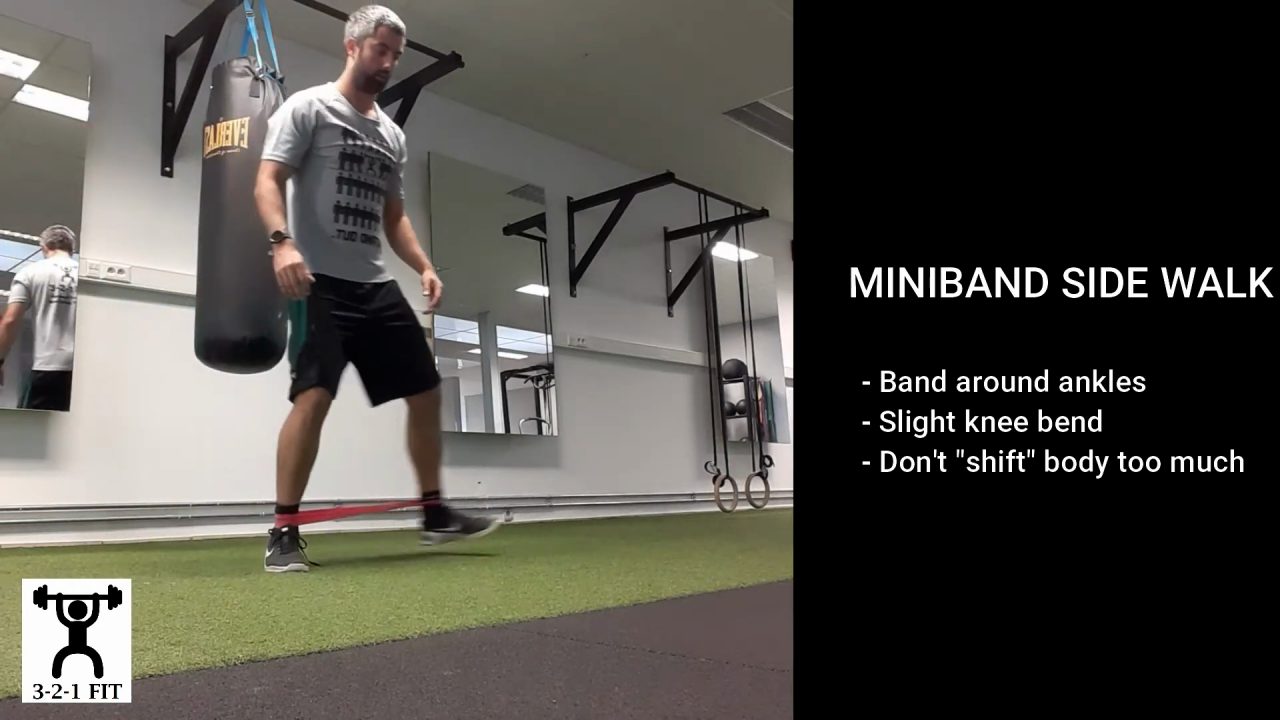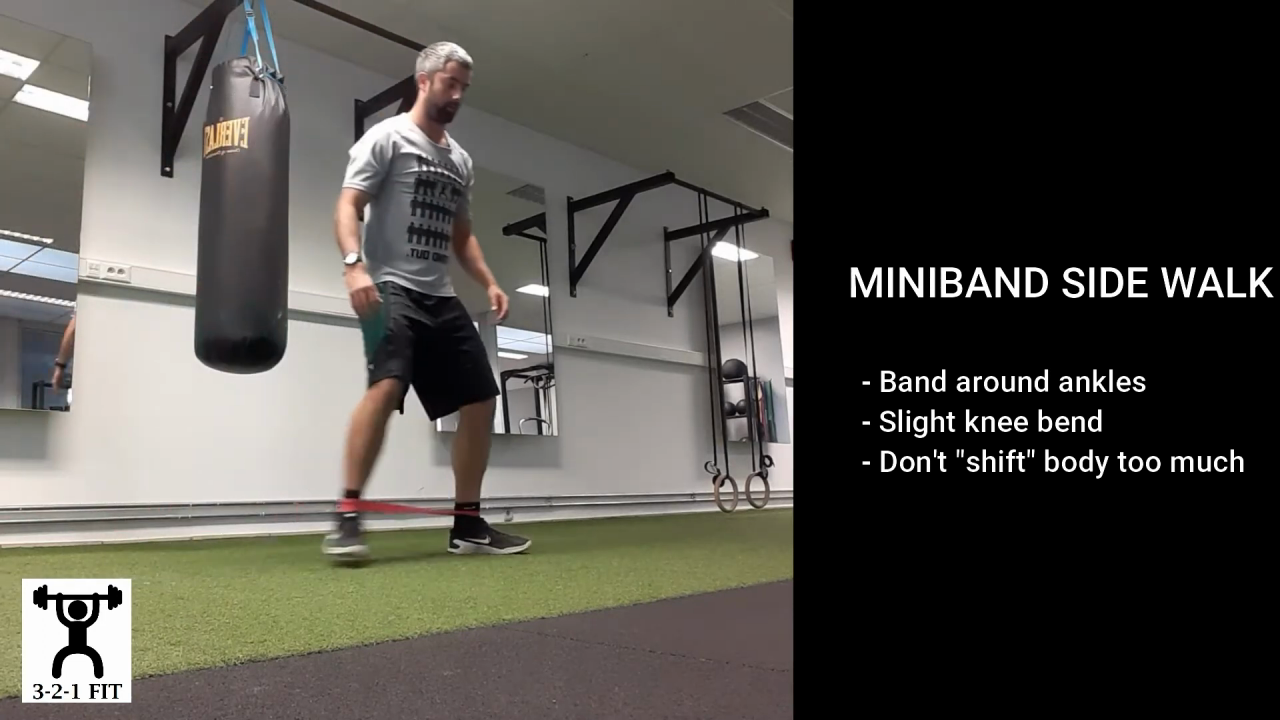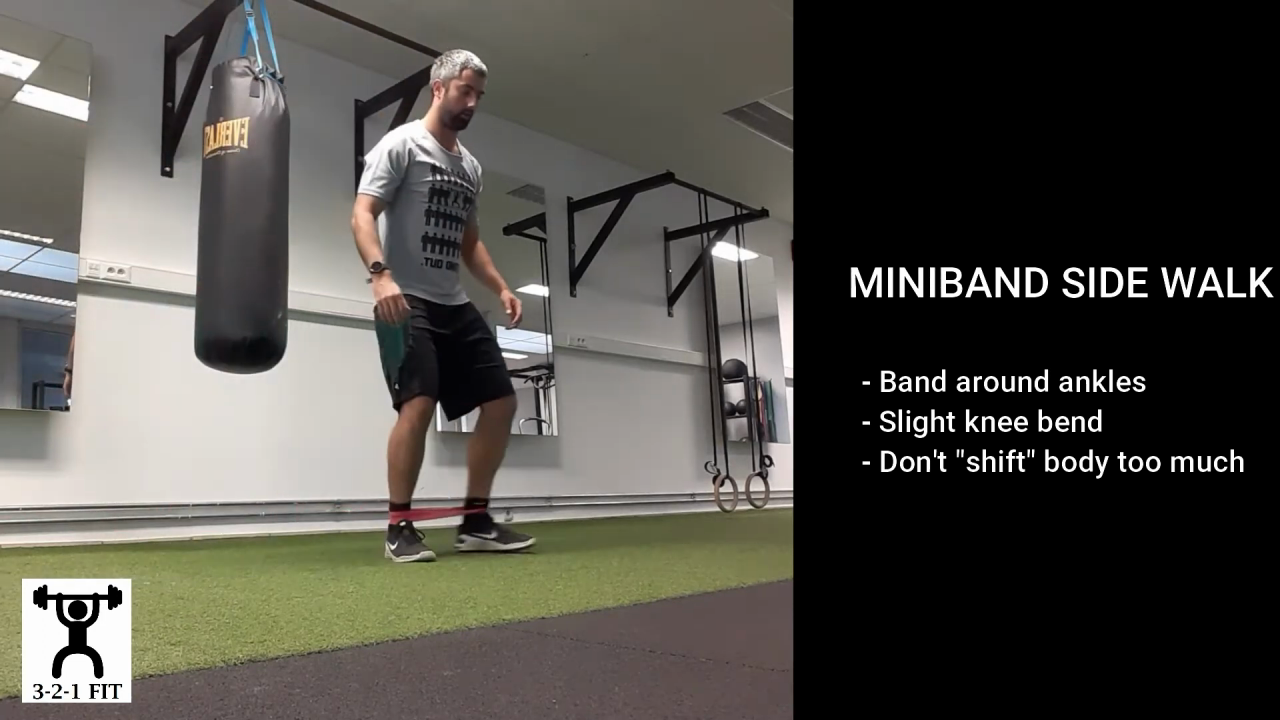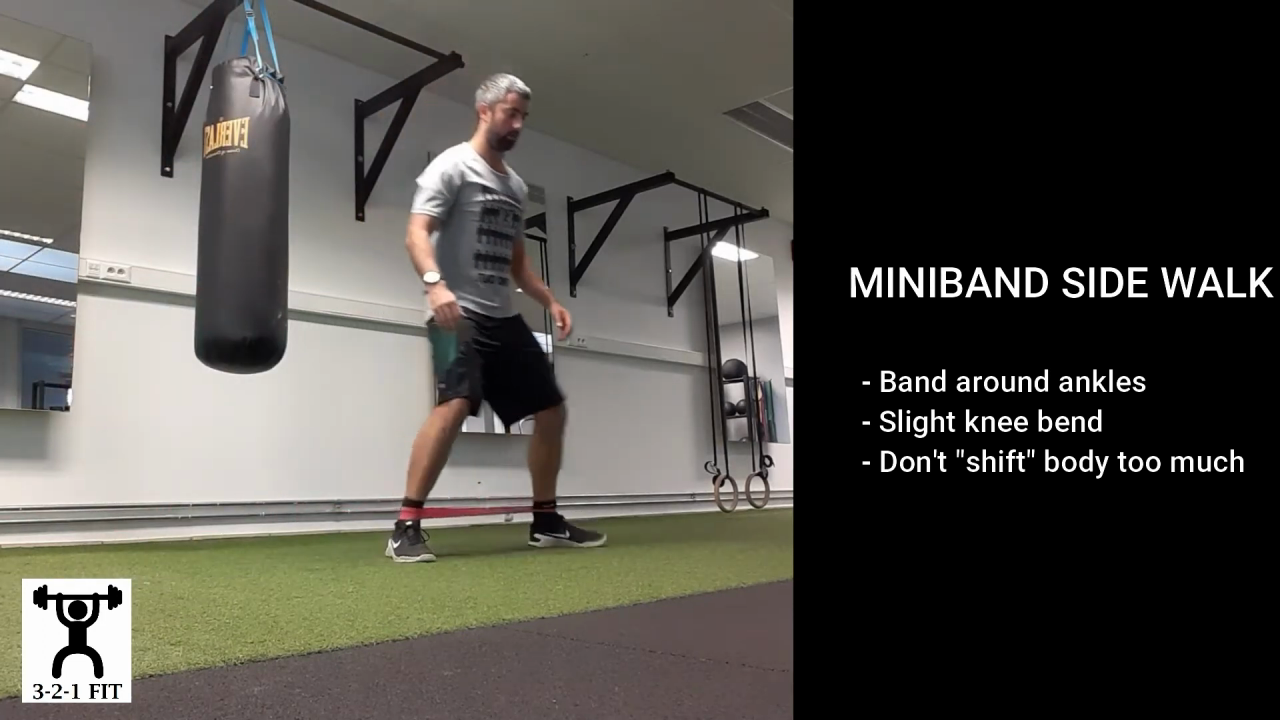
dt=0.4s
person 1, frame 1
left shoulder: (391, 133)
right shoulder: (308, 107)
right elbow: (268, 180)
left wrist: (424, 266)
right wrist: (282, 242)
left hip: (376, 284)
right hip: (321, 281)
left knee: (426, 391)
right knee: (315, 396)
left ankle: (435, 513)
right ankle: (283, 531)
person 1, frame 2
left shoulder: (460, 160)
right shoulder: (387, 137)
right elbow: (348, 205)
left wrist: (490, 283)
right wrist: (354, 264)
left hip: (442, 297)
right hip: (393, 289)
left knee: (481, 403)
right knee: (386, 384)
left ankle: (468, 524)
right ankle: (347, 516)
person 1, frame 3
left shoulder: (469, 165)
right shoulder: (401, 144)
right elbow: (363, 214)
left wrist: (501, 287)
right wrist: (380, 273)
left hip: (455, 304)
right hip: (406, 301)
left knee: (499, 401)
right knee: (419, 403)
left ankle: (476, 520)
right ankle: (399, 527)
person 1, frame 4
left shoulder: (515, 185)
right shoulder: (452, 166)
right elbow: (418, 231)
left wrist: (549, 300)
right wrist: (436, 283)
left hip: (504, 316)
right hip: (459, 313)
left knee: (550, 408)
right knee: (454, 404)
left ankle: (545, 520)
right ankle: (406, 526)
